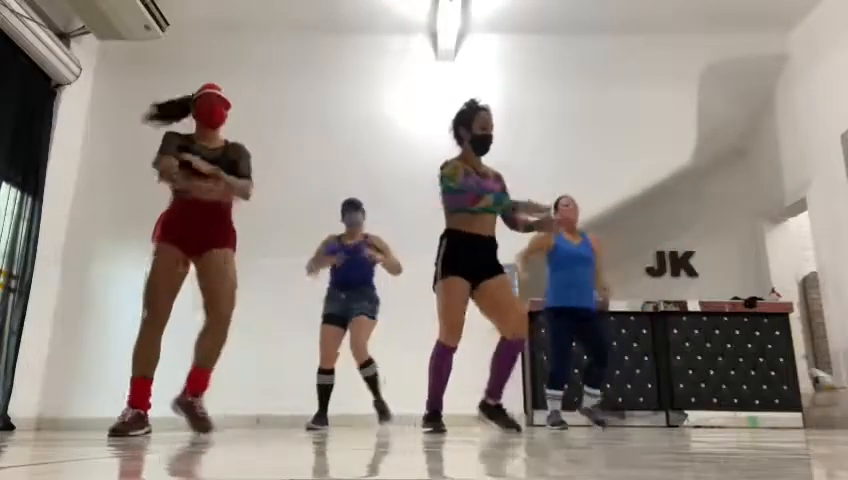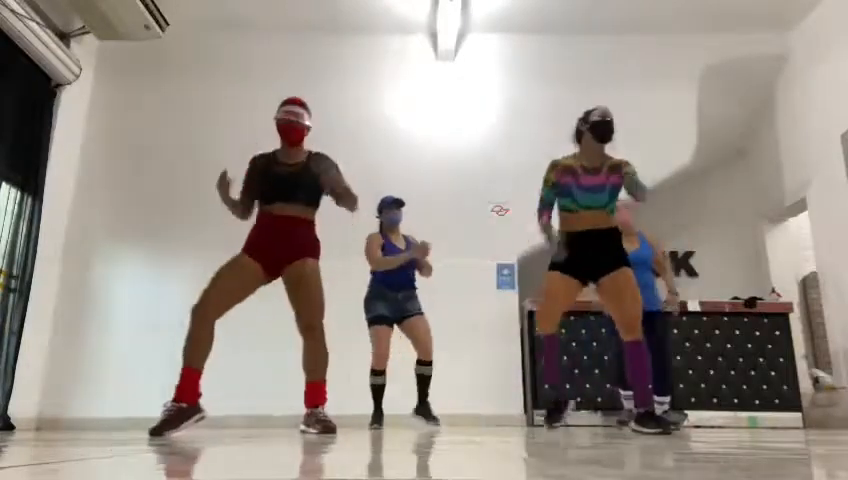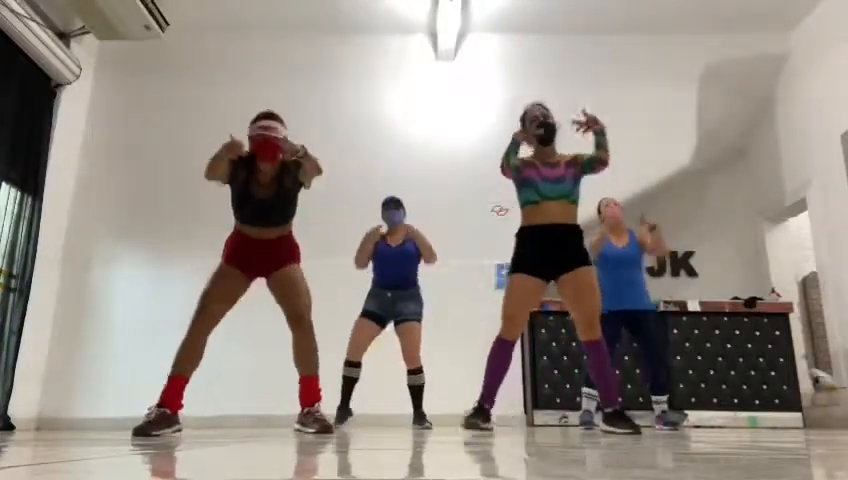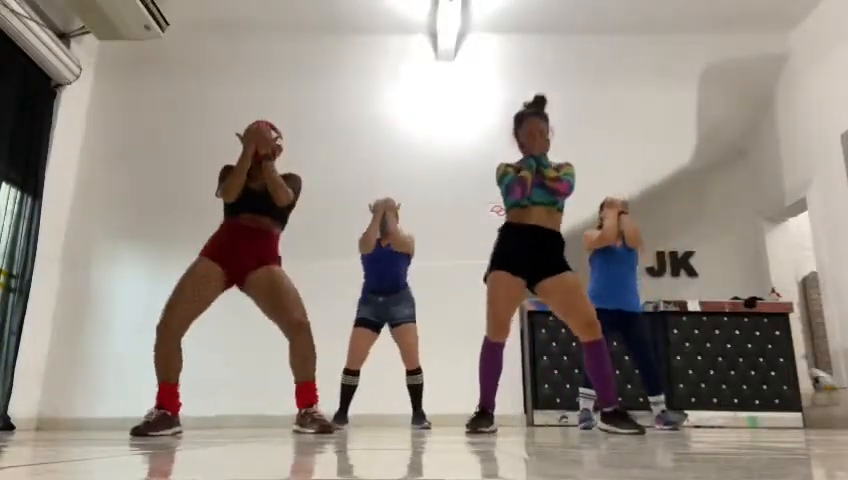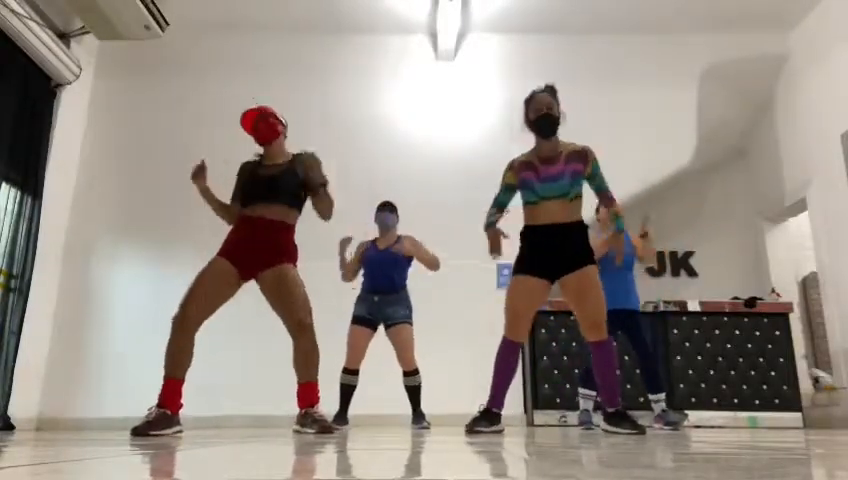
dt=1s
person 1, frame 1
left shoulder: (495, 177)
right shoulder: (452, 168)
left elbow: (512, 221)
right elbow: (468, 198)
left wrist: (541, 222)
right wrist: (524, 204)
left hip: (487, 258)
right hip: (456, 253)
left knee: (518, 325)
right knee: (451, 333)
left ankle: (492, 402)
right ankle: (433, 411)
person 1, frame 2
left shoulder: (621, 167)
right shoulder: (558, 167)
left elbow: (641, 194)
right elbow: (543, 209)
right wrist: (551, 239)
left hip: (608, 248)
right hip: (571, 250)
left knee: (632, 326)
right knee: (545, 320)
left ankle: (644, 412)
right ankle: (558, 399)
person 1, frame 3
left shoulder: (573, 162)
right shoulder: (521, 165)
left elbow: (601, 162)
right elbow: (506, 169)
left wrist: (600, 131)
right wrist: (519, 138)
left hip: (570, 245)
right hip: (532, 246)
left knee: (590, 324)
right knee: (510, 328)
left ankle: (611, 410)
right ankle: (483, 407)
person 1, frame 4
left shoulder: (563, 168)
right shoulder: (506, 169)
left elbow: (563, 189)
right elbow: (517, 190)
left wrist: (542, 158)
right wrist: (529, 158)
left hip: (550, 253)
right hip: (511, 248)
left knee: (589, 326)
right knee: (497, 330)
left ankle: (609, 409)
right ankle: (485, 411)
person 1, frame 5
left shoulder: (582, 155)
right shoulder: (518, 166)
left elbow: (605, 193)
right elbow: (498, 205)
left wrist: (619, 227)
right wrist: (491, 227)
left hip: (575, 243)
right hip: (535, 247)
left knee: (596, 326)
right knee: (515, 331)
left ankle: (613, 411)
right ankle: (493, 411)
person 2, frame 1
left shoulder: (236, 152)
right shoulder: (175, 141)
left elbow: (246, 190)
right elbow: (165, 171)
left wrist: (210, 171)
right wrist: (193, 184)
left hip: (216, 235)
right hip: (177, 228)
left knee: (221, 313)
right knee: (154, 315)
left ankle: (192, 396)
right ankle: (137, 410)
person 2, frame 2
left shoulder: (322, 163)
right shoulder: (261, 163)
left elbow: (351, 203)
right elbow: (243, 211)
left wrist: (341, 190)
right wrist: (227, 199)
left hip: (301, 245)
right hip: (260, 243)
left knee: (311, 326)
right knee: (203, 310)
left ankle: (316, 409)
right ankle: (185, 401)
person 2, frame 3
left shoulder: (293, 170)
right shoulder: (238, 165)
left elbow: (315, 171)
right elbow: (211, 174)
left wrist: (301, 152)
right wrist: (223, 153)
left hip: (281, 254)
right hip: (240, 253)
left knee: (301, 320)
right knee: (200, 324)
left ankle: (310, 409)
right ankle: (167, 409)
person 2, frame 4
left shoulder: (290, 181)
right shoulder: (231, 172)
left elbow: (282, 198)
right elbow: (228, 194)
left wrist: (265, 157)
right wrist: (248, 150)
left hip: (262, 258)
right hip: (220, 252)
left knee: (299, 325)
right knee: (167, 327)
left ankle: (307, 409)
right ankle: (167, 411)
person 2, frame 5
left shoulder: (304, 163)
right shoulder: (248, 169)
left elbow: (326, 212)
left wrist: (319, 179)
right wrist: (203, 188)
left hip: (278, 252)
right hip: (237, 247)
left knee: (303, 325)
right knee: (184, 319)
left ankle: (309, 410)
right ankle: (167, 410)
person 3, frame 1
left shoulder: (374, 241)
right shoulder: (331, 241)
left elbow: (396, 269)
right elbow: (311, 266)
left wrist: (378, 258)
right wrist: (319, 265)
left hip: (364, 300)
right hip: (336, 301)
left knee: (359, 348)
right knee: (326, 357)
left ankle: (379, 400)
right ankle: (322, 413)
person 3, frame 2
left shoulder: (411, 241)
right shoulder: (375, 239)
left elbow: (425, 271)
right elbow: (377, 264)
left wrist: (422, 258)
right wrist: (410, 255)
left hip: (408, 299)
right hip: (380, 300)
left knee: (426, 349)
right knee: (380, 356)
left ankle: (423, 405)
right ankle: (377, 412)
person 3, frame 3
left shoulder: (415, 239)
right shoulder: (375, 241)
left elbow: (431, 258)
right elbow: (360, 263)
left wrist: (415, 233)
right wrist: (367, 239)
left hip: (408, 299)
right hip: (378, 298)
left knee: (412, 357)
right knee: (354, 351)
left ankle: (419, 413)
right ankle: (344, 407)
person 3, frame 4
left shoulder: (407, 240)
right shoulder: (366, 240)
left elbow: (397, 243)
right elbow: (367, 246)
left wrist: (389, 213)
right wrist: (378, 214)
left hip: (399, 302)
right hip: (370, 303)
left knee: (411, 359)
right knee: (353, 360)
left ankle: (418, 413)
right ankle: (342, 413)
person 3, frame 5
left shoulder: (408, 241)
right shoulder: (365, 246)
left elbow: (435, 265)
right elbow: (347, 276)
left wrist: (412, 251)
right wrist: (343, 254)
left hip: (396, 303)
right hip: (366, 303)
left knee: (407, 361)
right knee: (352, 359)
left ankle: (417, 413)
right ankle: (342, 413)
person 4, frame 1
left shoulder: (591, 240)
right shoulder: (549, 237)
right elbow: (524, 254)
left wrist: (603, 290)
right wrist: (521, 269)
left hip: (587, 308)
right hip: (559, 308)
left knee: (601, 354)
right knee: (561, 358)
left ankle: (590, 404)
right ankle: (554, 410)
person 4, frame 2
left shoulder: (648, 241)
left elbow: (664, 267)
left wrist: (673, 292)
left hip: (651, 310)
left knee: (662, 359)
right knee: (625, 358)
left ankle: (663, 410)
right ankle: (628, 408)
person 4, frame 3
left shoulder: (637, 237)
right shoulder: (599, 239)
left elbow: (660, 250)
right elbow: (591, 251)
left wrist: (651, 227)
right wrist: (607, 228)
left hip: (640, 308)
right hip: (608, 310)
left knee: (656, 358)
left ankle: (661, 412)
right ankle: (587, 411)
person 4, frame 4
left shoulder: (628, 235)
right shoulder: (592, 235)
left elbow: (635, 240)
right elbow: (607, 238)
left wrist: (624, 212)
right wrist: (612, 212)
left hip: (630, 309)
right hip: (599, 307)
left knee: (646, 359)
left ankle: (660, 412)
right ankle: (585, 411)
person 4, frame 5
left shoulder: (631, 239)
right shoulder: (593, 238)
left elbow: (648, 258)
left wrist: (644, 234)
right wrist: (609, 235)
left hip: (629, 309)
left knee: (648, 357)
left ankle: (661, 412)
right ankle: (585, 412)
